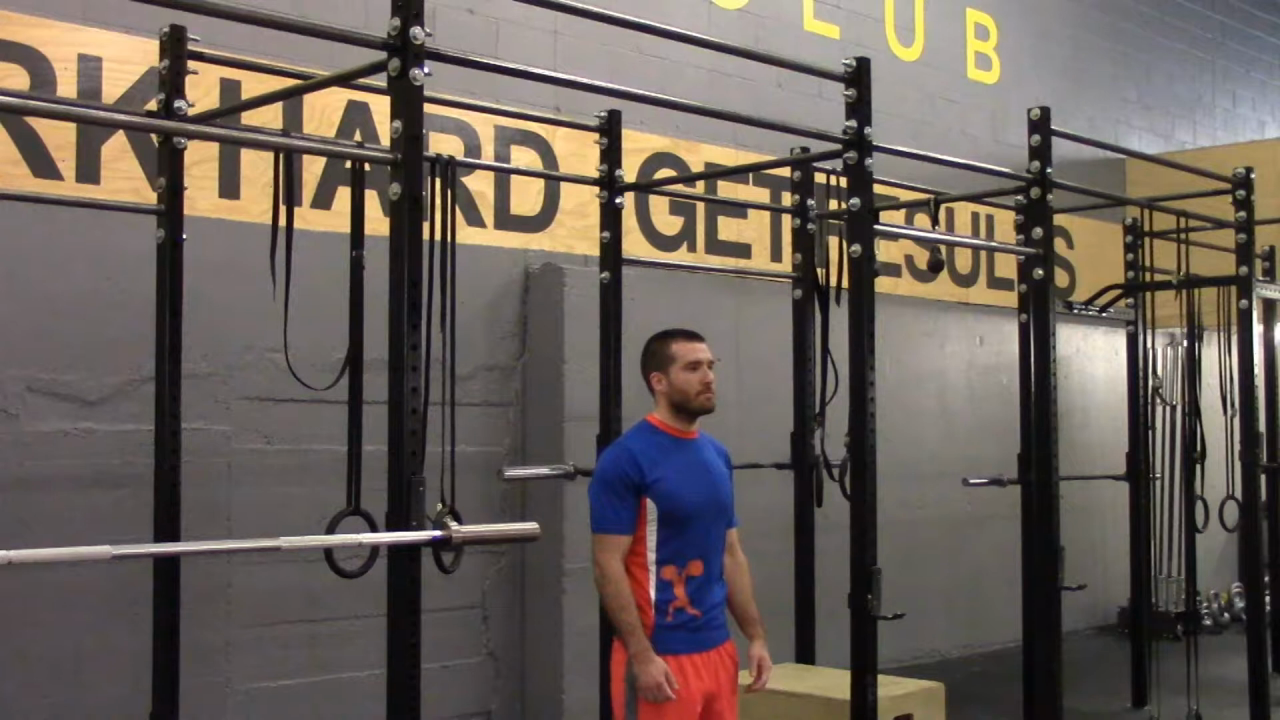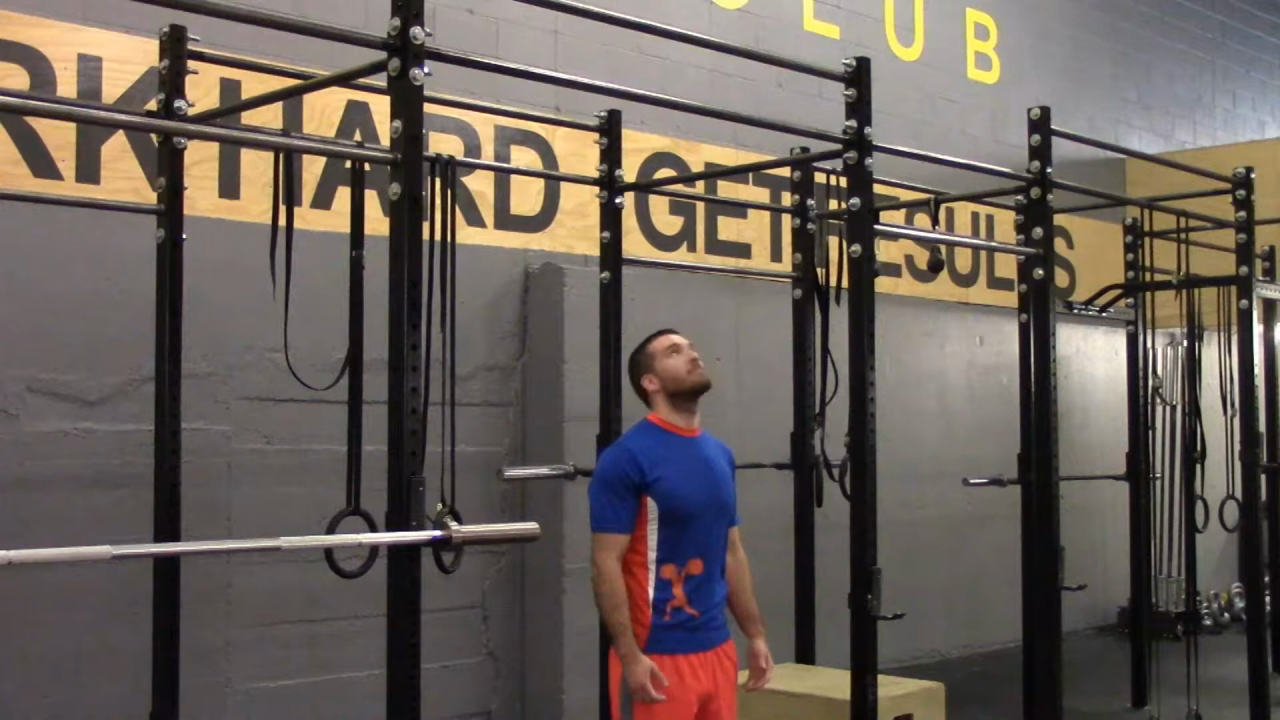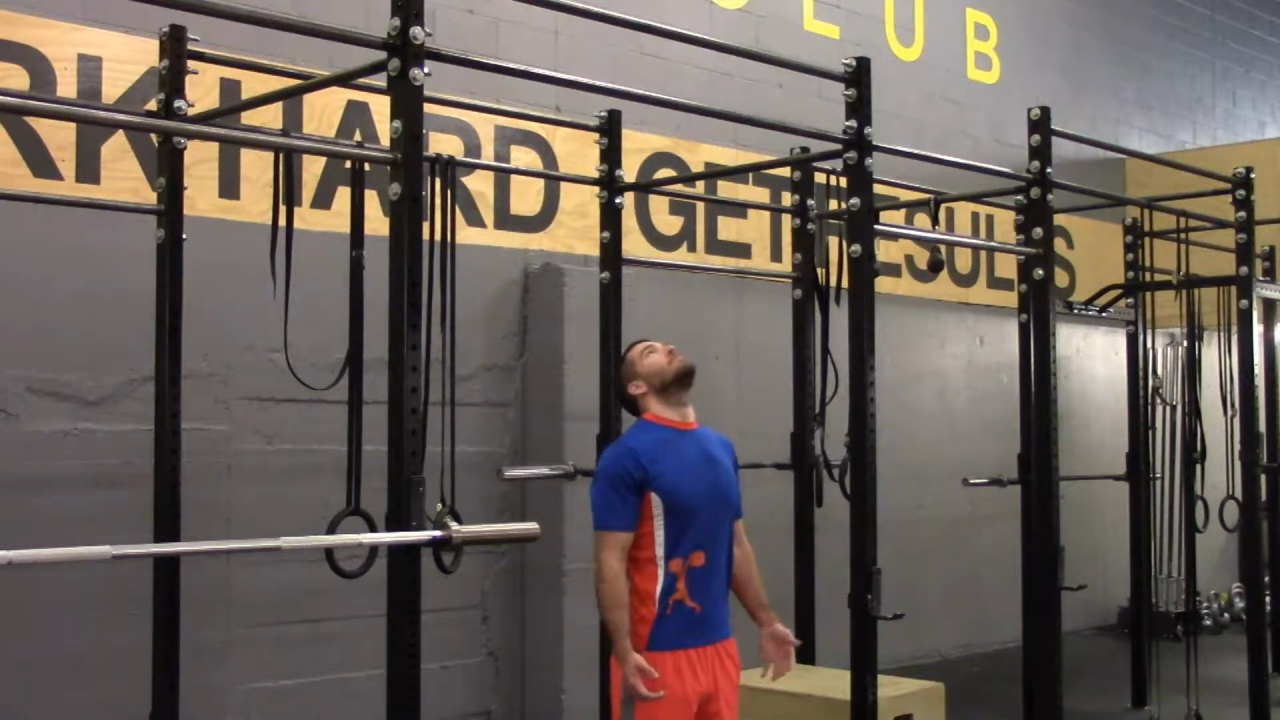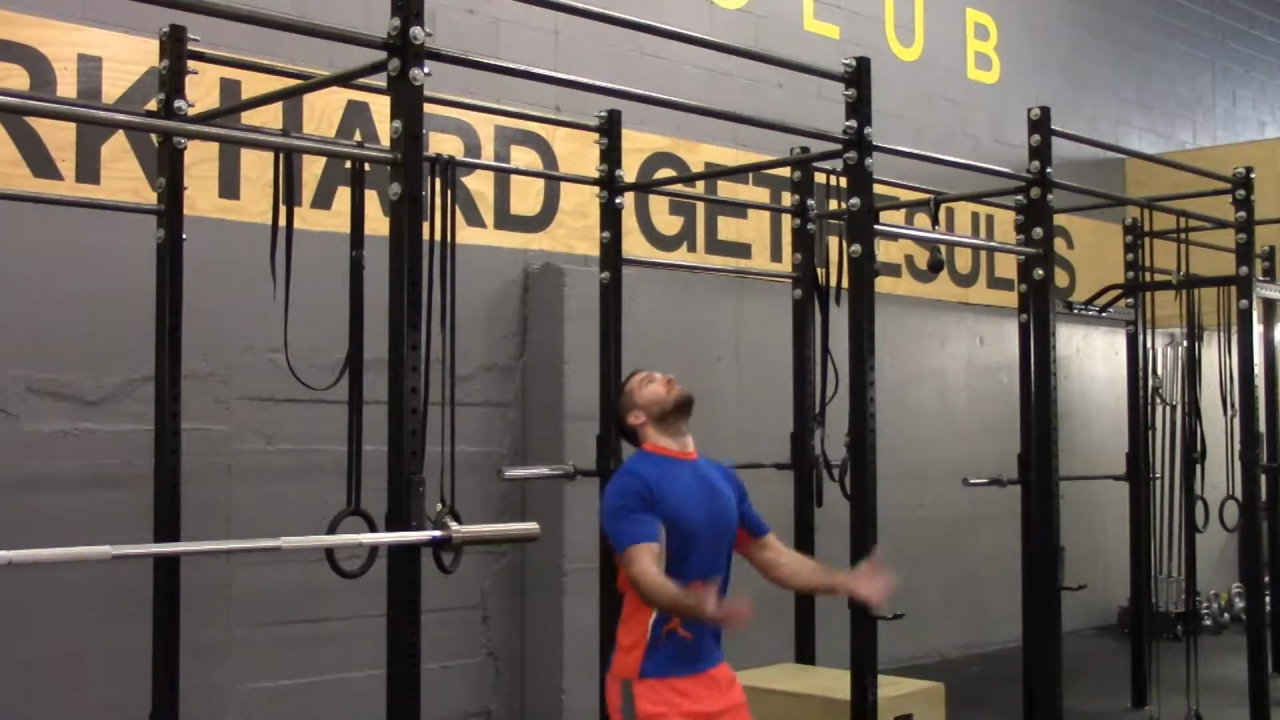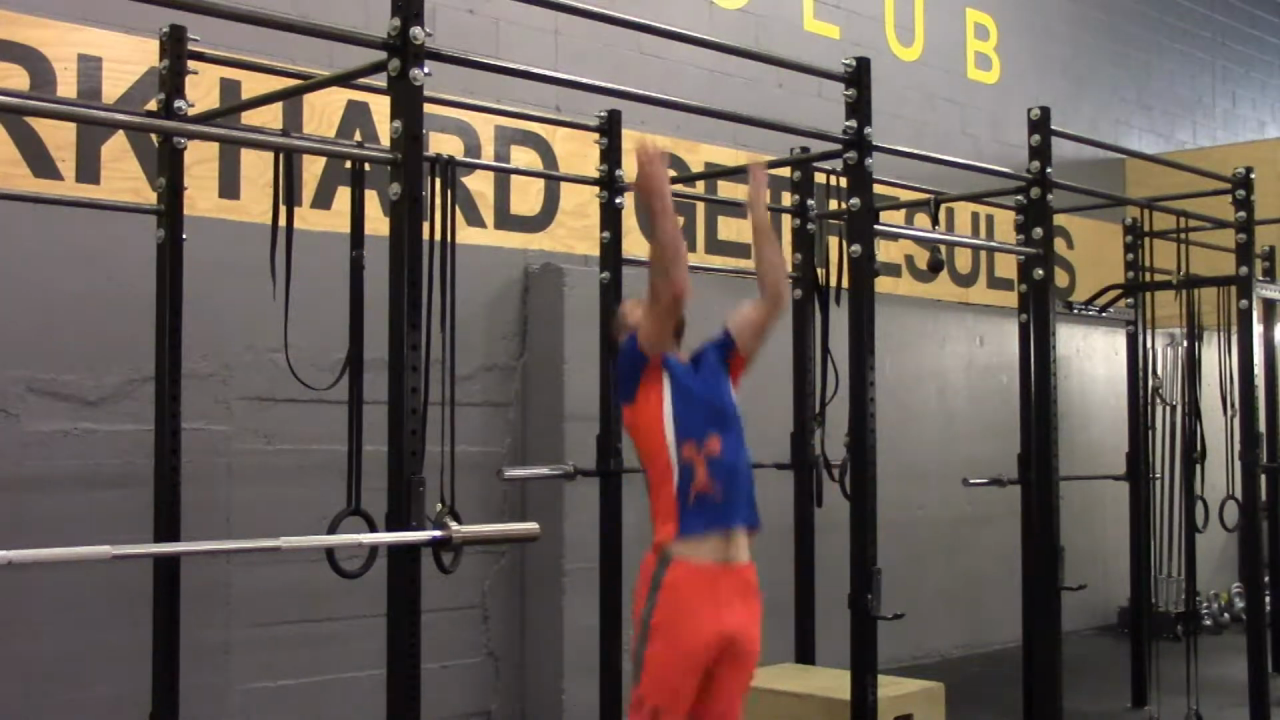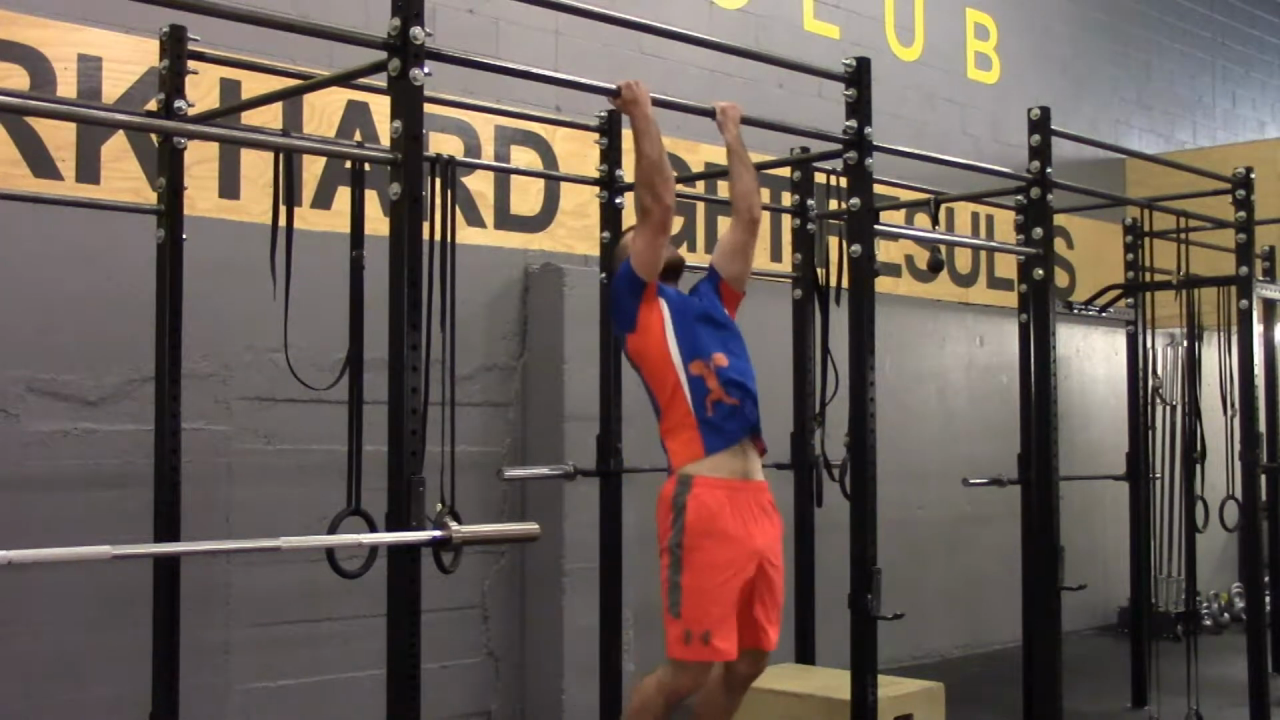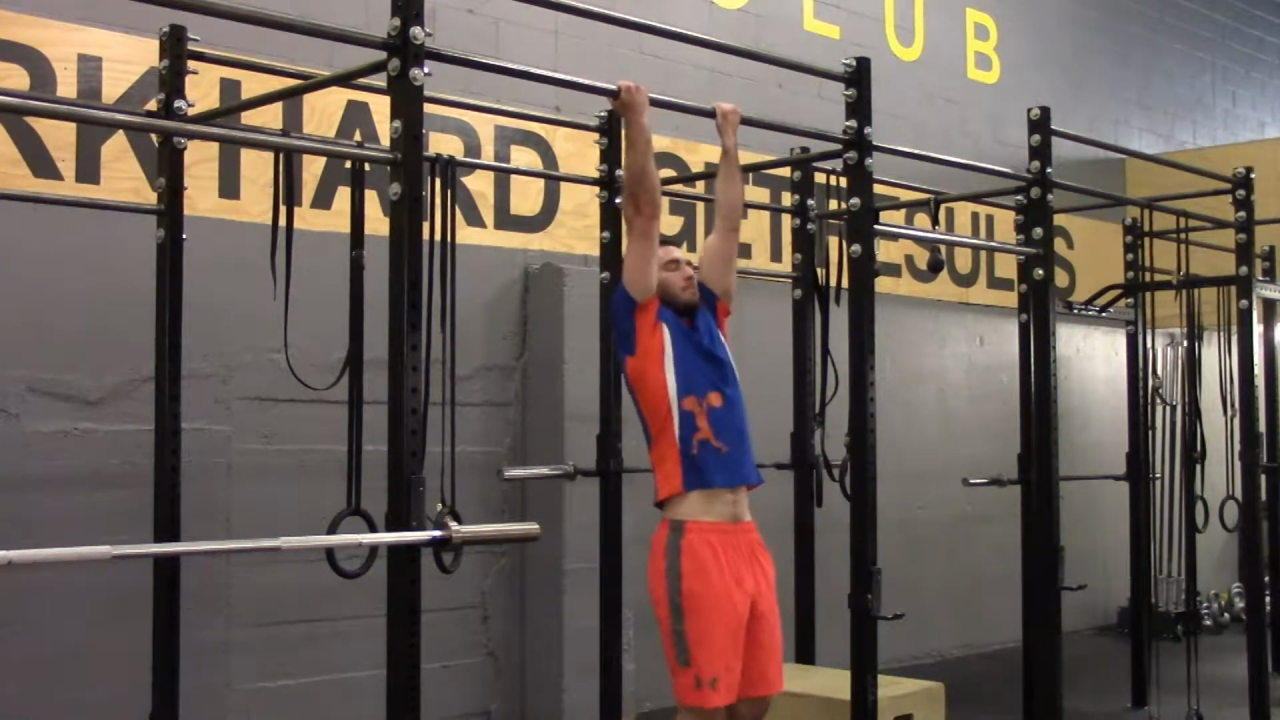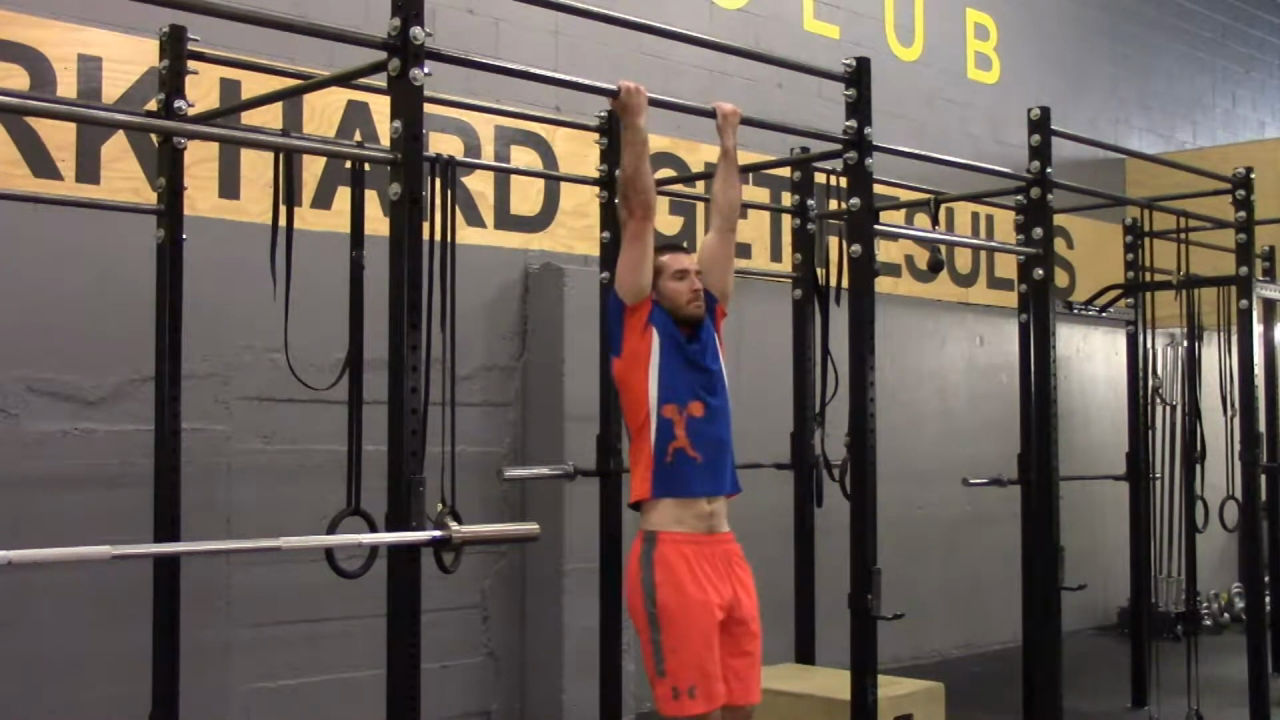
dt=0.3s
person 1, frame 1
left shoulder: (718, 456)
right shoulder: (626, 459)
right elbow: (609, 565)
left wrist: (756, 636)
right wrist: (642, 655)
left hip: (717, 649)
right hip: (660, 656)
person 1, frame 2
left shoulder: (719, 454)
right shoulder: (627, 457)
right elbow: (606, 564)
left wrist: (755, 634)
right wrist: (628, 654)
left hip: (716, 649)
right hip: (655, 656)
person 1, frame 3
left shoulder: (720, 447)
right shoulder: (627, 456)
right elbow: (610, 563)
left wrist: (768, 622)
right wrist: (624, 652)
left hip: (718, 645)
right hip: (656, 652)
person 1, frame 4
left shoulder: (721, 478)
right shoulder: (634, 482)
left elbow: (772, 556)
right elbow: (644, 575)
left wrist: (842, 582)
right wrist: (698, 608)
left hip: (711, 672)
right hip: (650, 679)
person 1, frame 5
left shoulder: (714, 367)
right shoulder: (640, 376)
left elbow: (772, 297)
right elbow: (670, 288)
left wrist: (757, 207)
right wrist: (656, 198)
left hip: (737, 583)
right hip: (680, 582)
person 1, frame 6
left shoulder: (711, 298)
right shoulder: (640, 303)
left elbow: (747, 220)
right elbow: (659, 207)
left wrist: (733, 137)
right wrist: (642, 118)
left hip: (756, 500)
right hip: (703, 501)
left knee: (746, 661)
right knee: (691, 665)
person 1, frame 7
left shoulder: (710, 322)
right shoulder: (643, 328)
left elbow: (727, 225)
right elbow: (644, 217)
left wrist: (728, 140)
right wrist: (636, 121)
left hip: (747, 542)
right hip: (693, 544)
person 1, frame 8
left shoulder: (708, 330)
right shoulder: (637, 331)
left elbow: (723, 227)
right elbow: (638, 219)
left wrist: (728, 141)
right wrist: (634, 124)
left hip: (726, 554)
right hip: (668, 556)
